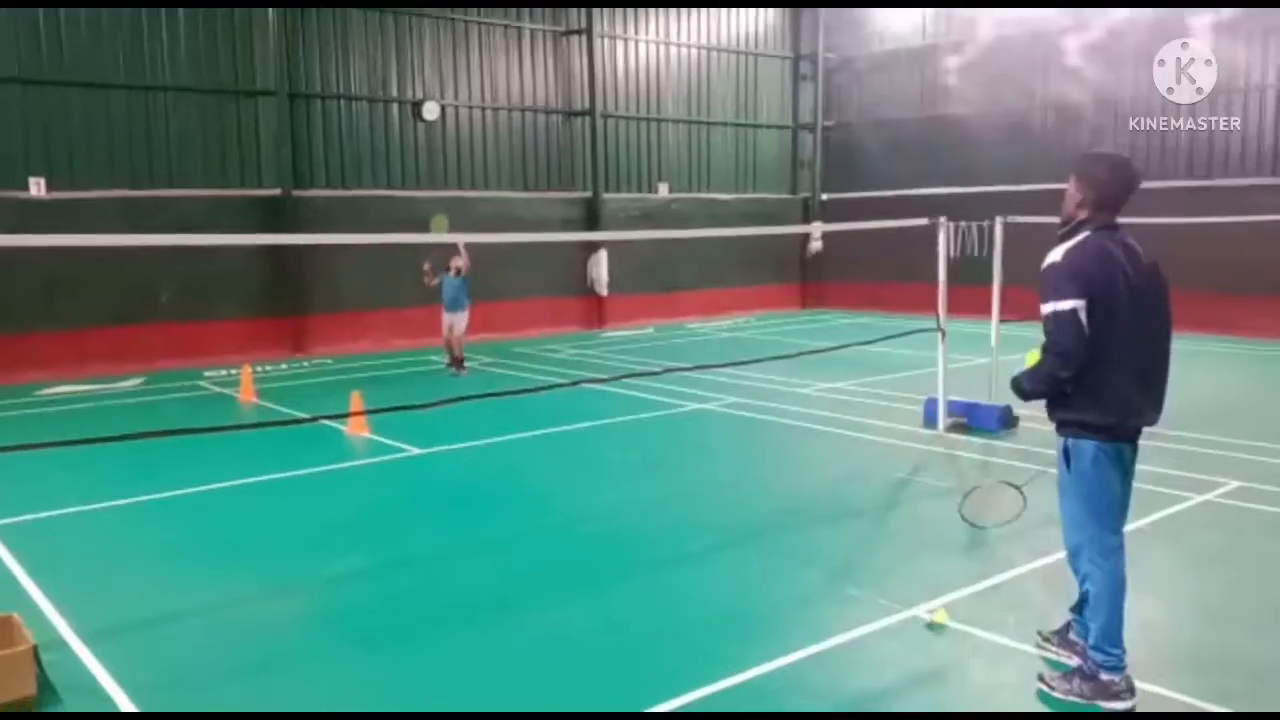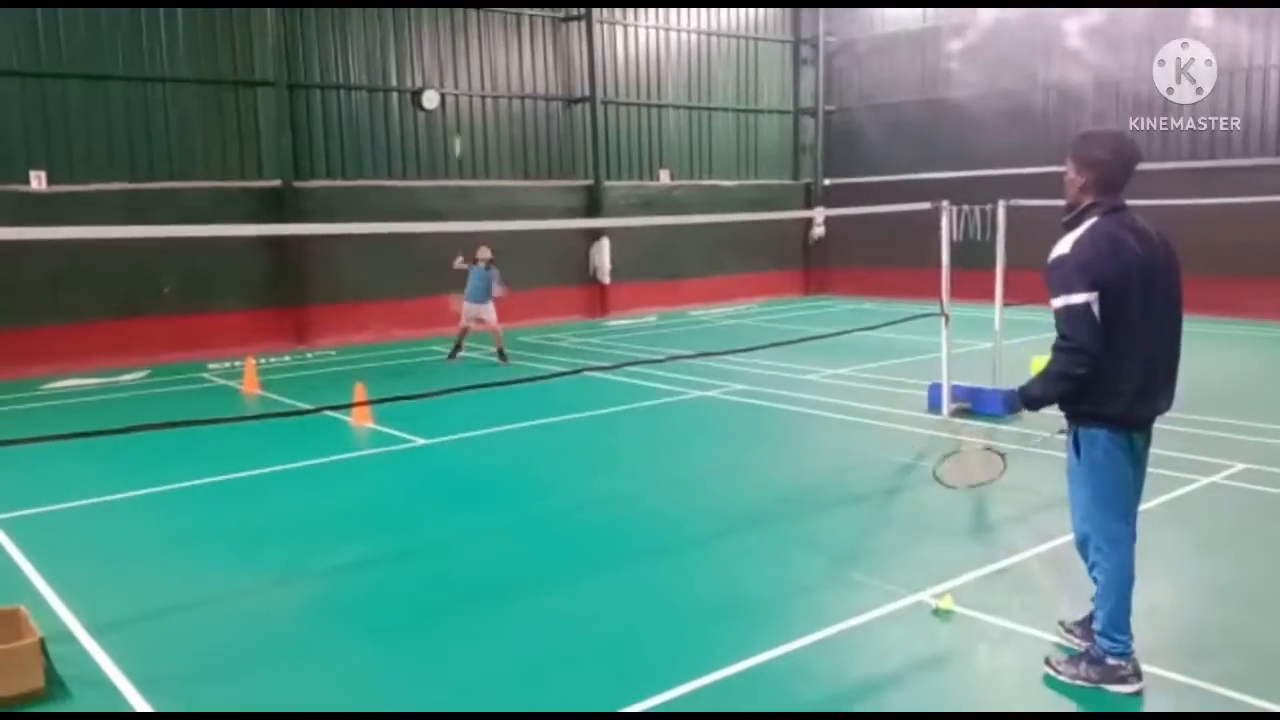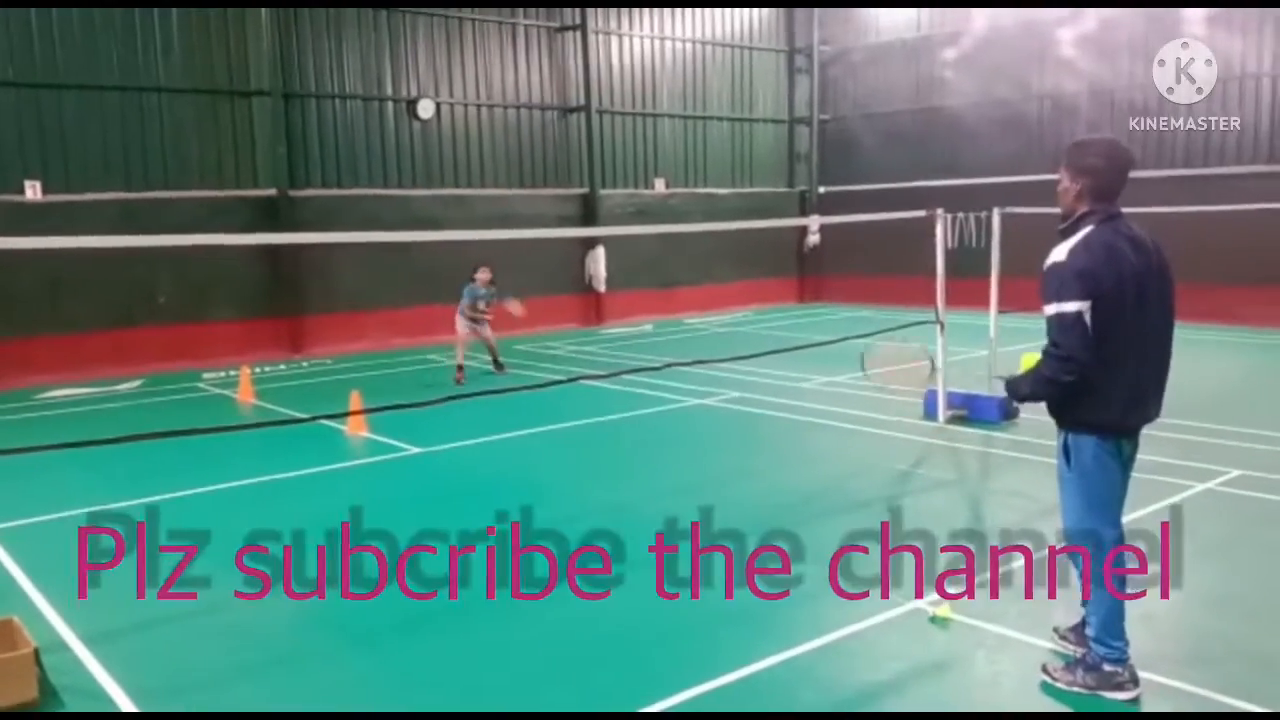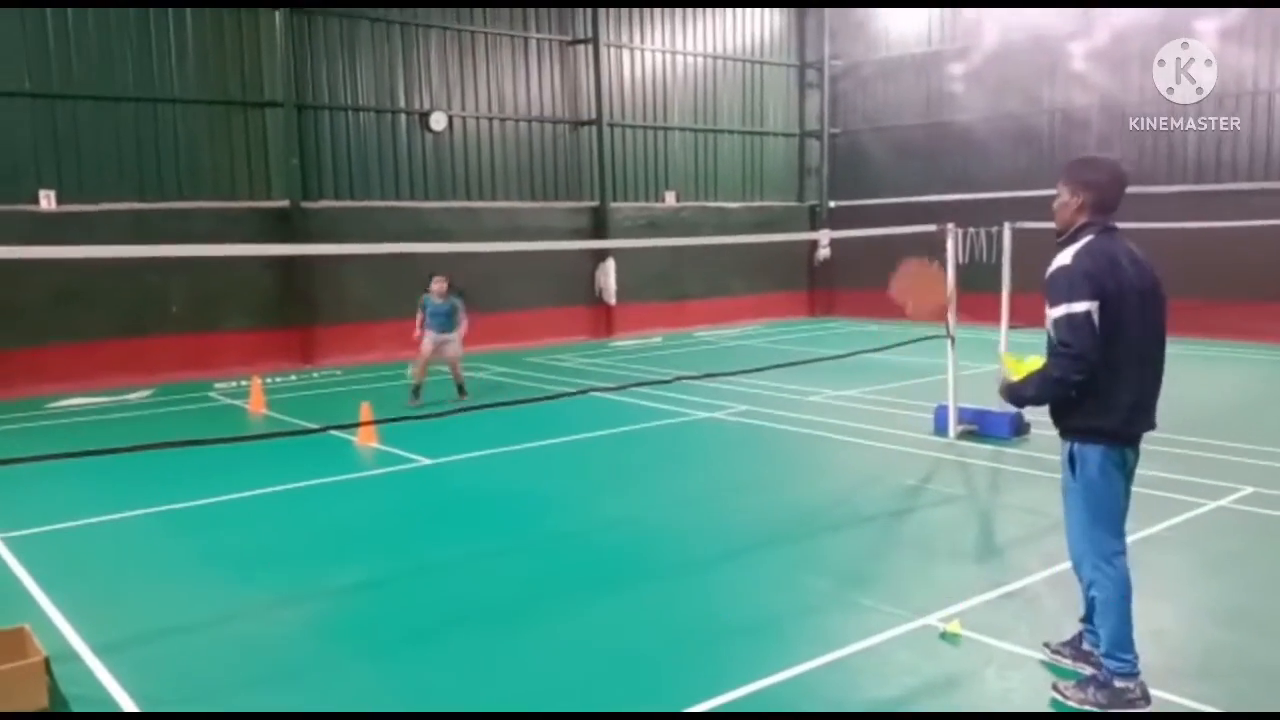
dt=0.5s
person 1, frame 1
left shoulder: (1069, 261)
right shoulder: (1139, 259)
left elbow: (1064, 353)
right elbow: (1146, 343)
left wrist: (1026, 383)
left hip: (1089, 424)
right hip: (1127, 417)
left knee: (1093, 541)
right knee: (1097, 536)
left ankle: (1106, 672)
right ankle: (1084, 631)
person 1, frame 2
left shoulder: (1078, 250)
right shoulder: (1152, 240)
left elbow: (1078, 350)
right elbow: (1156, 327)
left wrist: (1034, 393)
left hip: (1101, 413)
right hip: (1141, 405)
left knee: (1101, 530)
right knee: (1114, 525)
left ankle: (1113, 657)
right ankle: (1104, 622)
person 1, frame 3
left shoulder: (1073, 258)
right shoulder: (1145, 248)
left elbow: (1067, 358)
right elbow: (1149, 335)
left wrist: (1021, 386)
left hip: (1090, 420)
right hip: (1130, 410)
left knee: (1093, 537)
right knee: (1099, 531)
left ankle: (1109, 663)
right ankle: (1096, 625)
person 1, frame 4
left shoulder: (1075, 265)
right shoulder: (1132, 260)
left elbow: (1073, 361)
left wrist: (1020, 390)
right wrist: (1062, 383)
left hip: (1093, 430)
right hip: (1125, 420)
left knee: (1097, 548)
right knee: (1098, 543)
left ankle: (1121, 680)
right ankle: (1096, 640)
